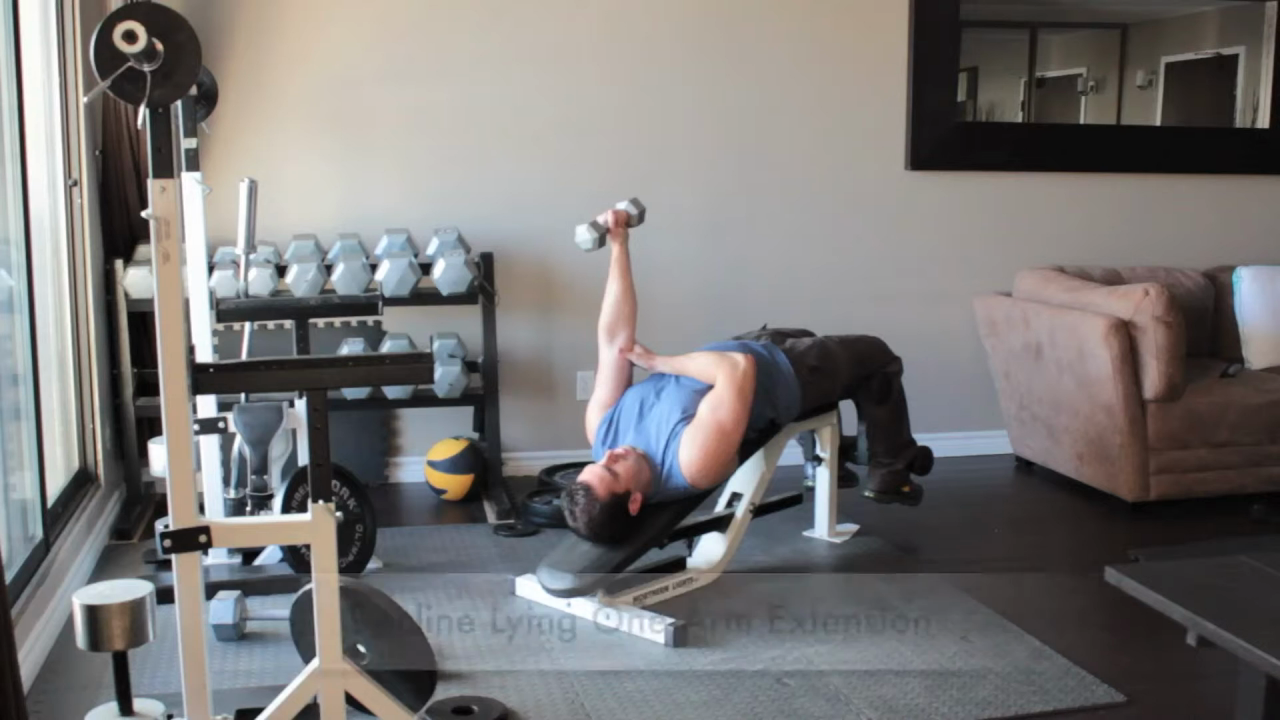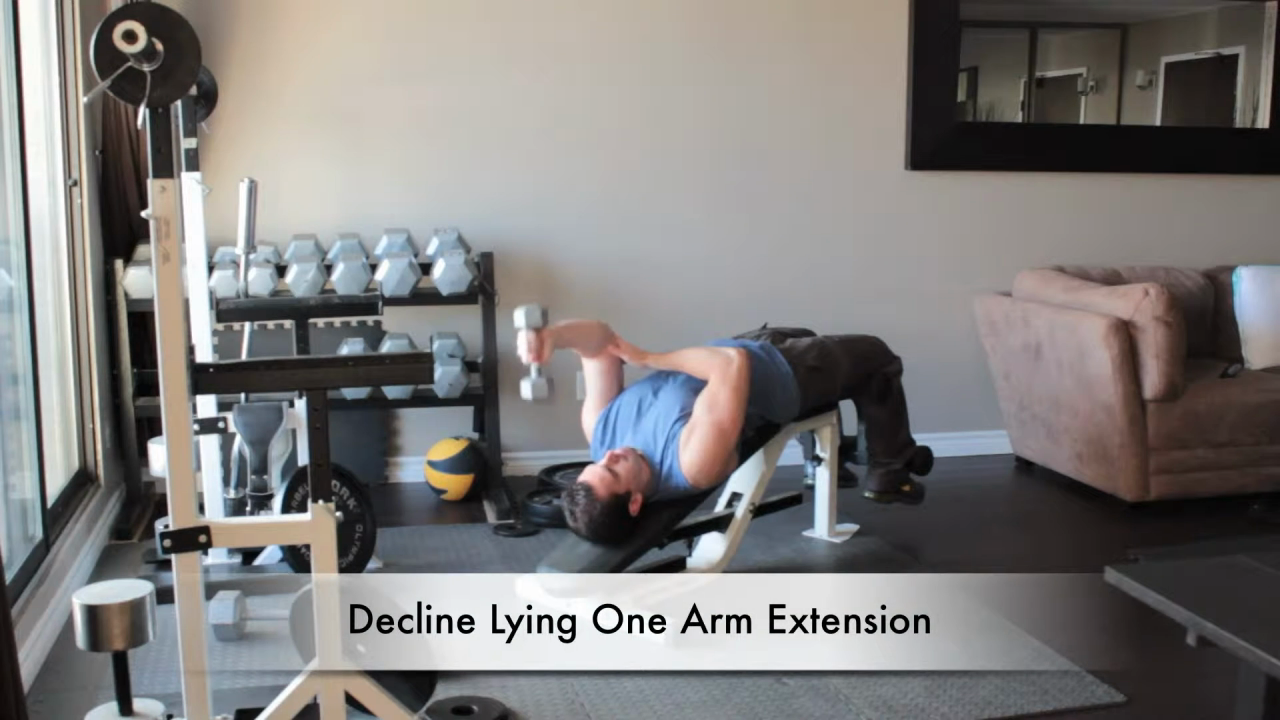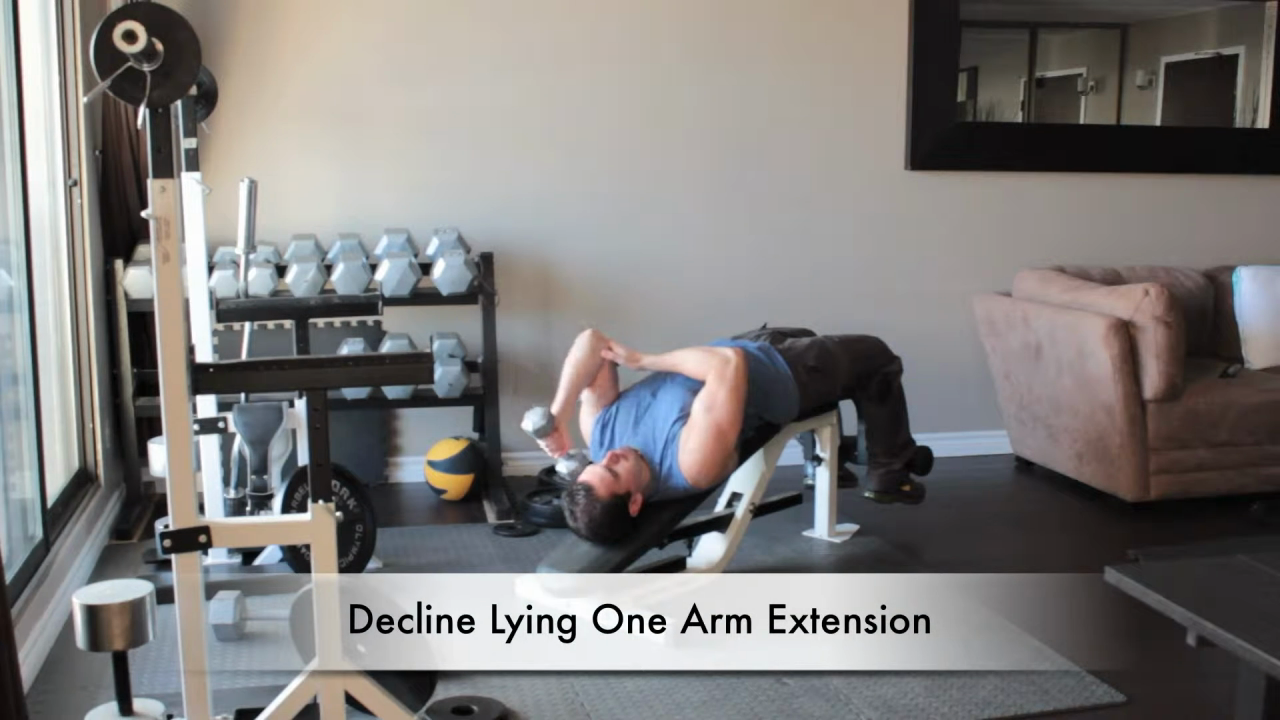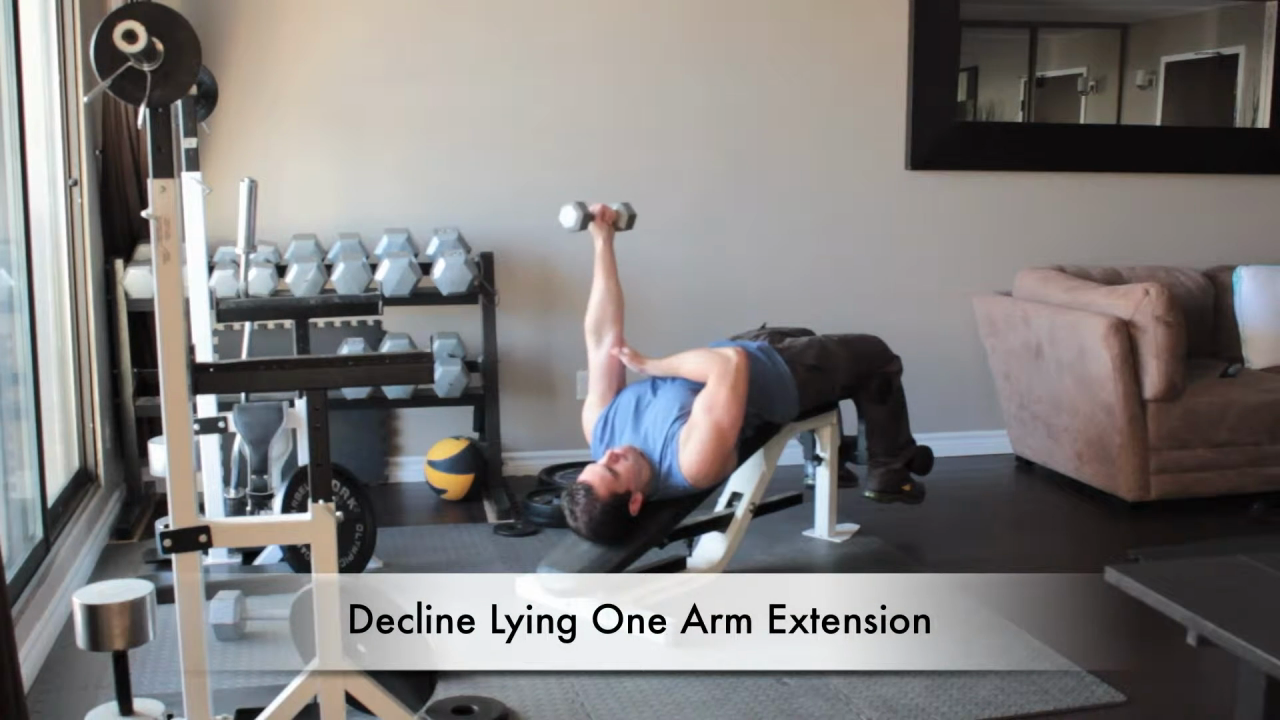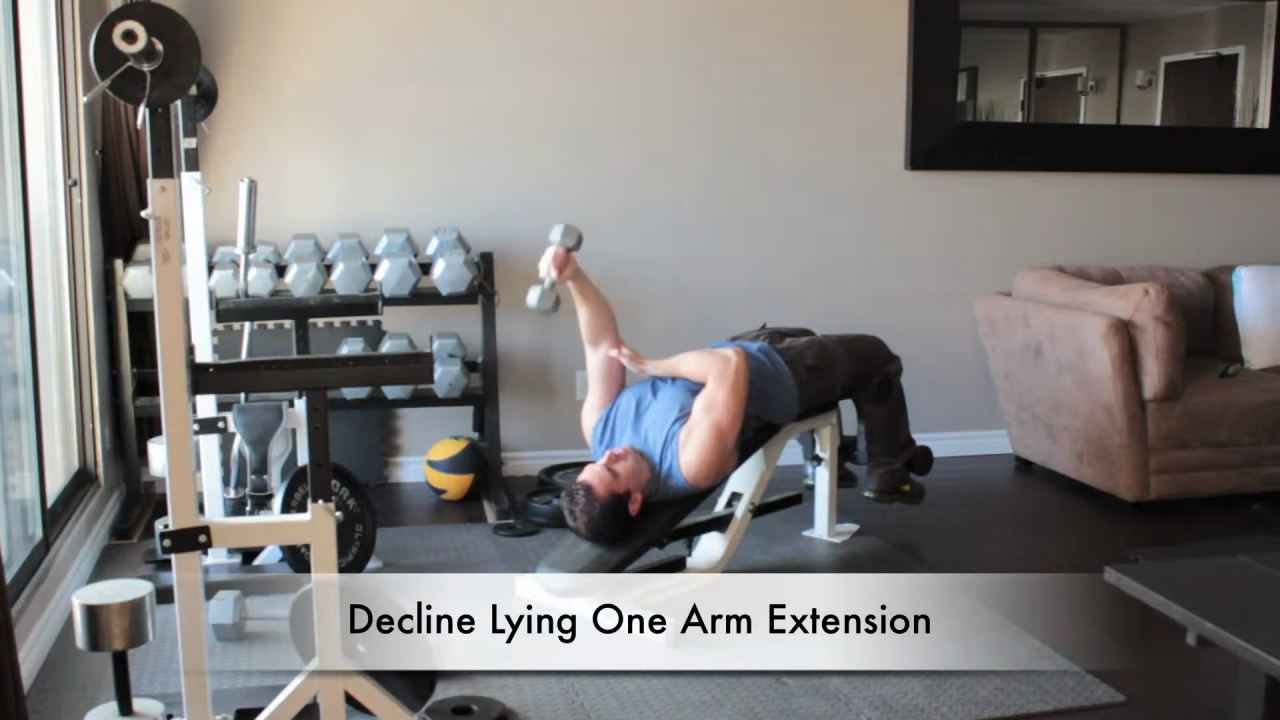
dt=1s
person 1, frame 1
left shoulder: (600, 428)
right shoulder: (694, 465)
left elbow: (614, 340)
right elbow: (738, 369)
left wrist: (619, 246)
right wrist: (659, 361)
left knee: (807, 341)
right knee: (876, 356)
right ankle: (891, 473)
person 1, frame 2
left shoulder: (599, 429)
right shoulder: (692, 465)
left elbow: (599, 340)
right elbow: (732, 365)
left wrist: (547, 335)
right wrist: (647, 358)
left knee: (805, 337)
right knee: (876, 357)
right ankle: (889, 474)
person 1, frame 3
left shoulder: (598, 430)
right shoulder: (693, 466)
left elbow: (592, 340)
right elbow: (728, 364)
left wrist: (556, 412)
right wrist: (644, 360)
left knee: (807, 340)
right knee: (877, 358)
right ankle: (889, 474)
person 1, frame 4
left shoulder: (597, 425)
right shoulder: (692, 463)
left elbow: (604, 337)
right elbow: (730, 363)
left wrist: (603, 240)
right wrist: (650, 364)
left knee: (805, 340)
right knee: (876, 356)
right ankle: (890, 471)
person 1, frame 5
left shoulder: (598, 426)
right shoulder: (691, 465)
left elbow: (602, 345)
right elbow: (730, 364)
left wrist: (571, 275)
right wrist: (649, 364)
left knee: (804, 337)
right knee: (875, 356)
right ankle: (889, 474)
